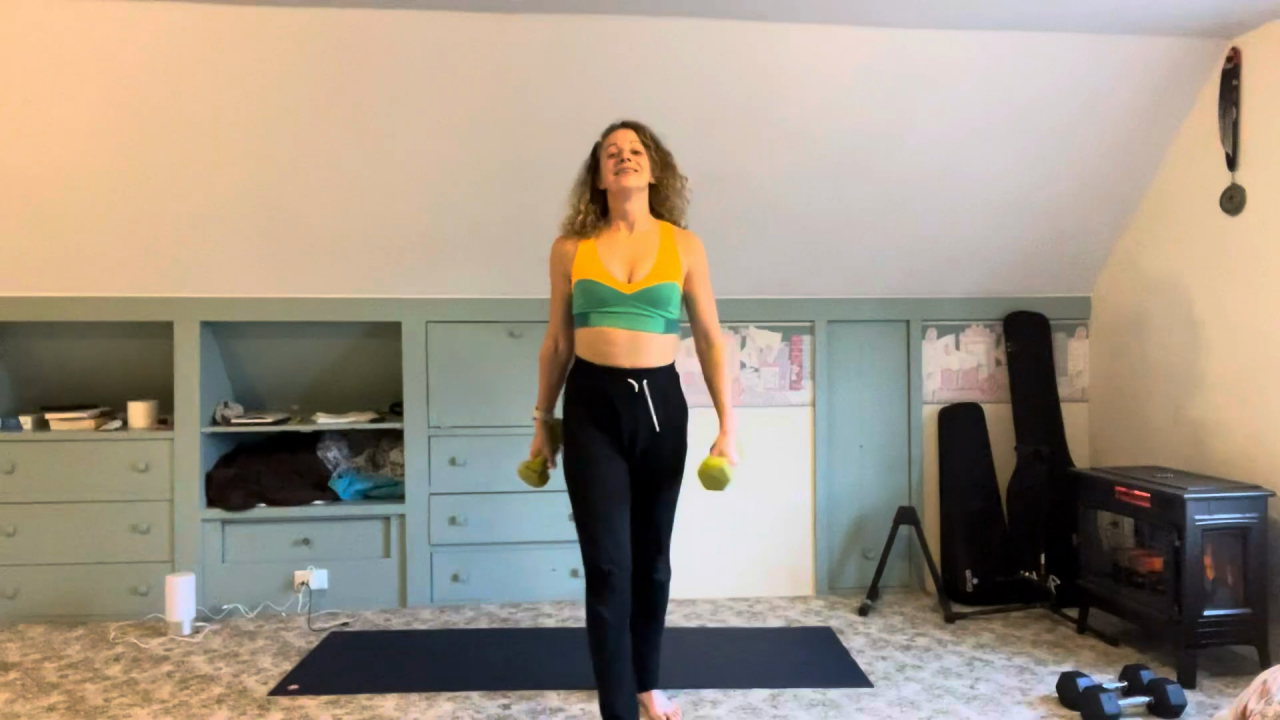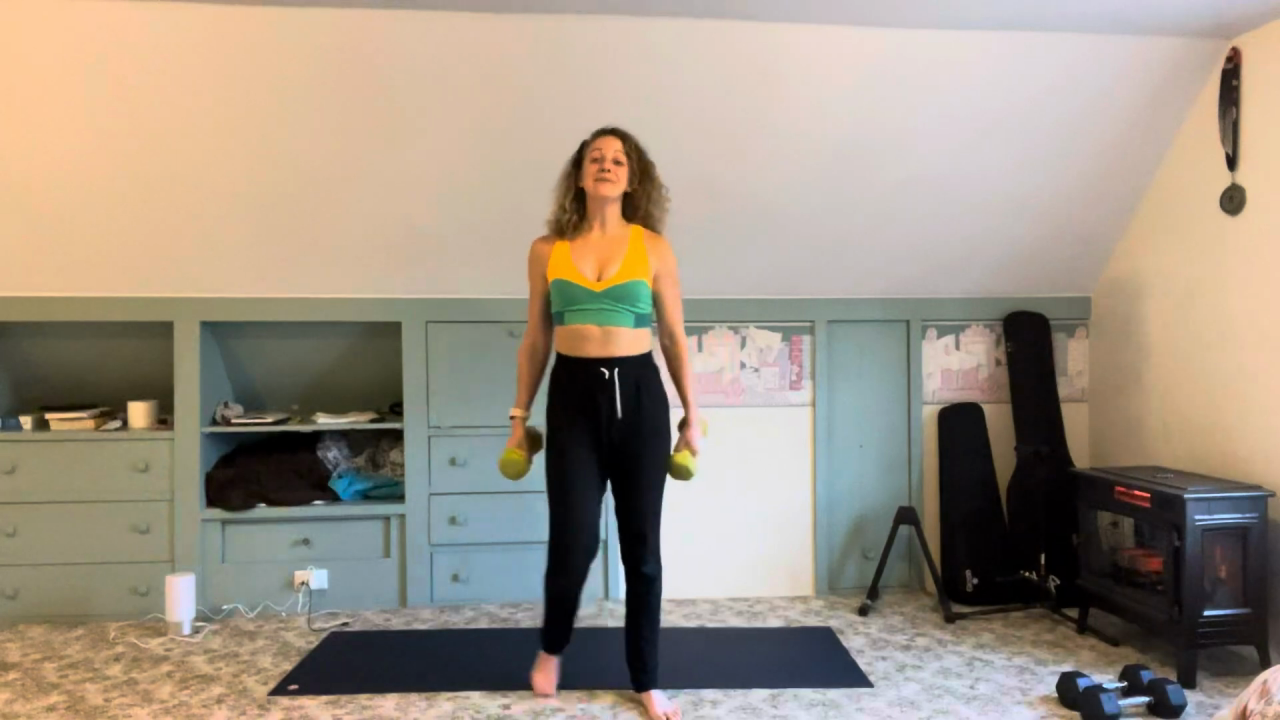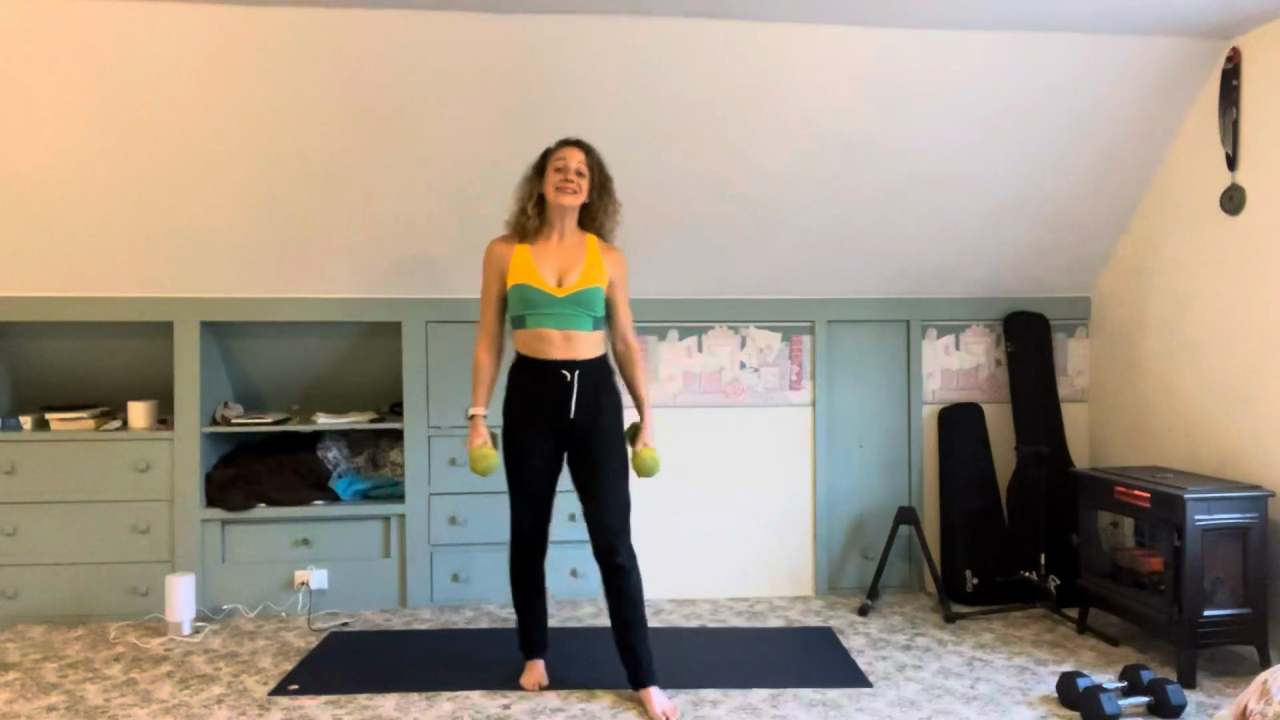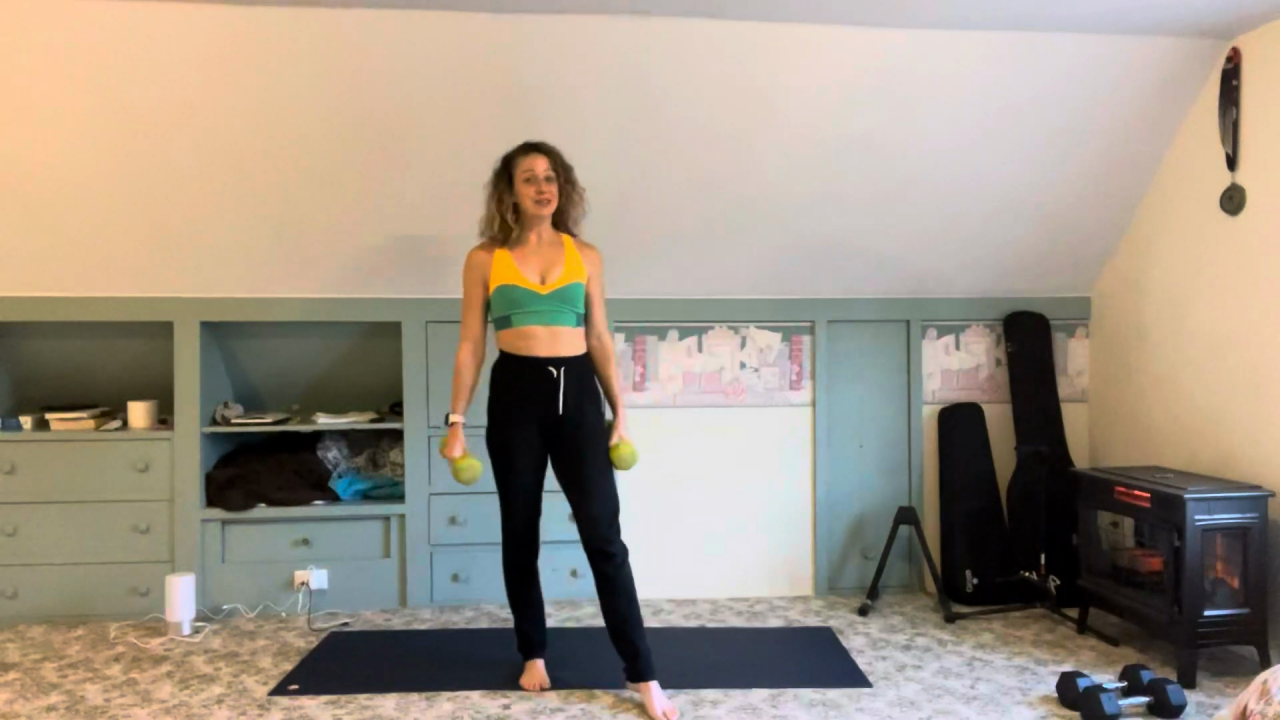
dt=0.3s
person 1, frame 1
left shoulder: (684, 246)
right shoulder: (570, 249)
left elbow: (710, 339)
right elbow: (556, 343)
left wrist: (727, 424)
right wrist: (542, 421)
left hip: (660, 403)
right hip: (591, 407)
left knee: (651, 564)
right knee: (607, 568)
person 1, frame 2
left shoulder: (654, 249)
right shoulder: (546, 250)
left elbow: (674, 338)
right elbow: (535, 341)
left wrist: (691, 414)
right wrist: (520, 415)
left hip: (639, 394)
right hip: (573, 395)
left knee: (641, 545)
right knee: (571, 541)
right ankle: (551, 646)
person 1, frame 3
left shoulder: (608, 257)
right shoulder: (503, 253)
left elbow: (625, 341)
right elbow: (489, 341)
left wrist: (646, 414)
right wrist: (478, 415)
left hip: (594, 394)
right hip: (531, 395)
left knee: (613, 539)
right knee: (529, 533)
right ankle: (534, 652)
person 1, frame 4
left shoulder: (585, 256)
right shoulder: (484, 259)
left elbow: (600, 339)
right elbow: (471, 345)
left wrist: (619, 411)
right wrist: (457, 421)
left hip: (576, 392)
right hip: (515, 394)
left knee: (603, 532)
right knee: (520, 531)
left ankle: (641, 672)
right ankle: (533, 653)
